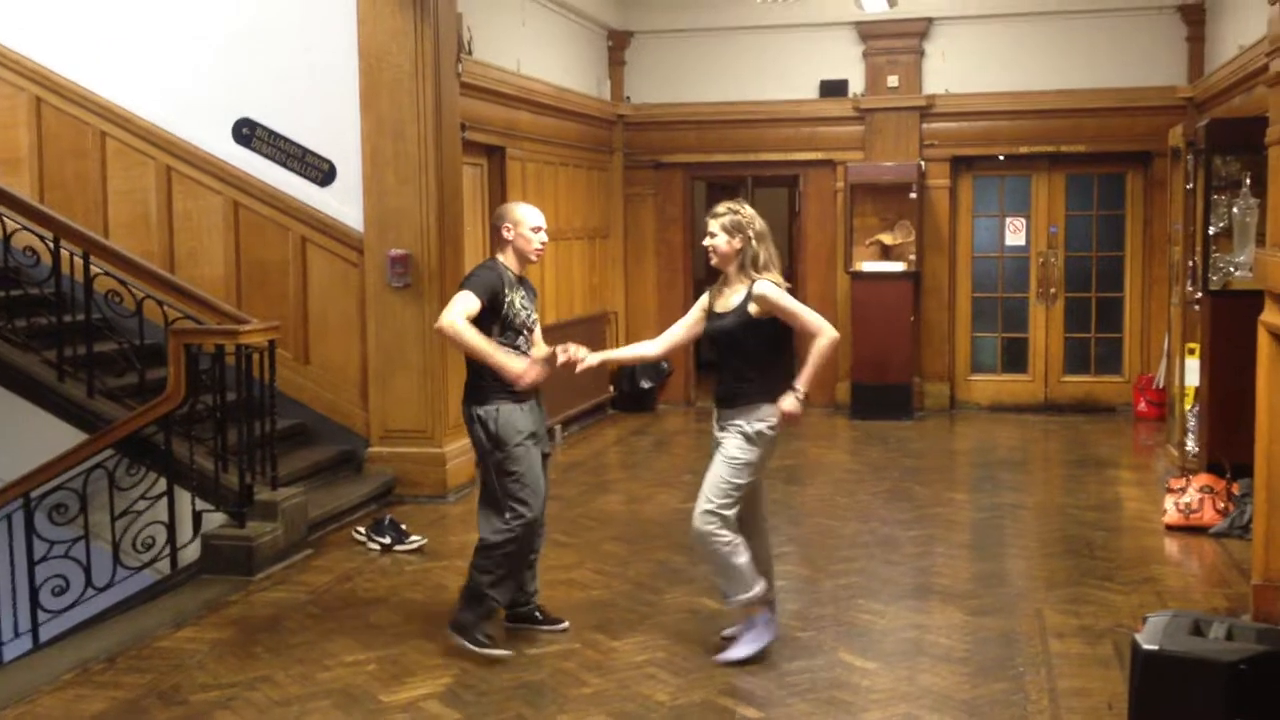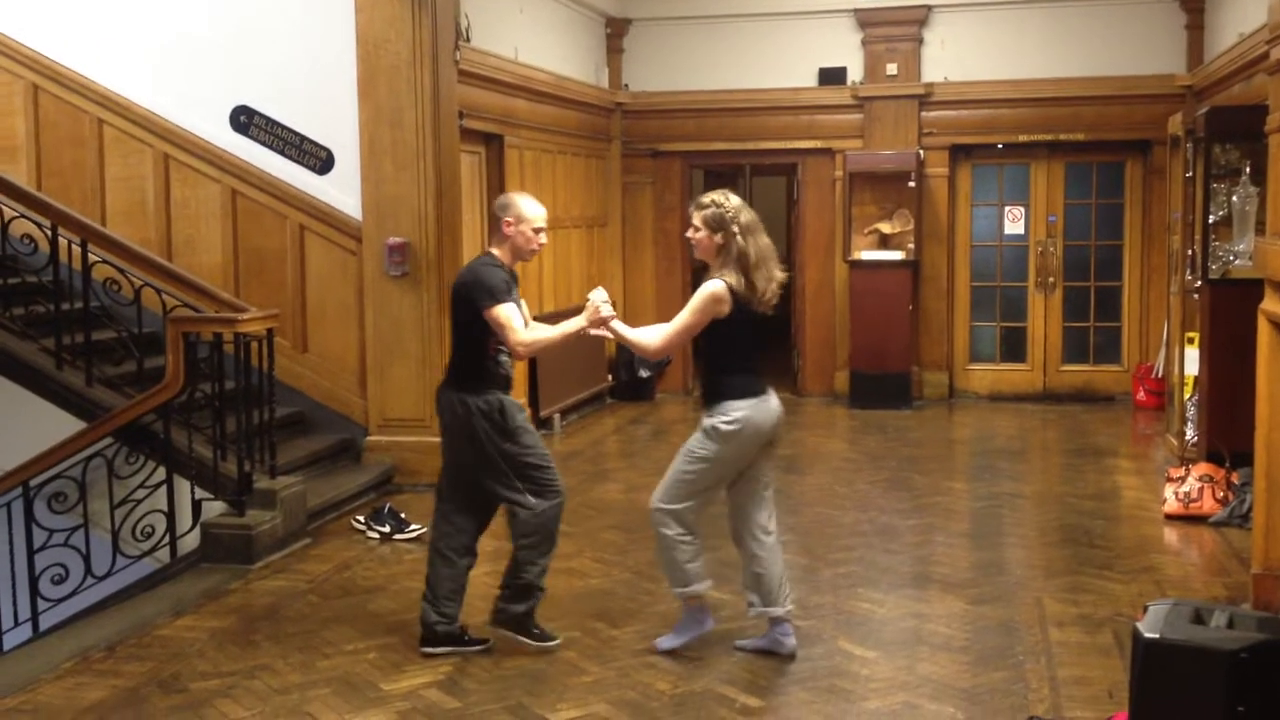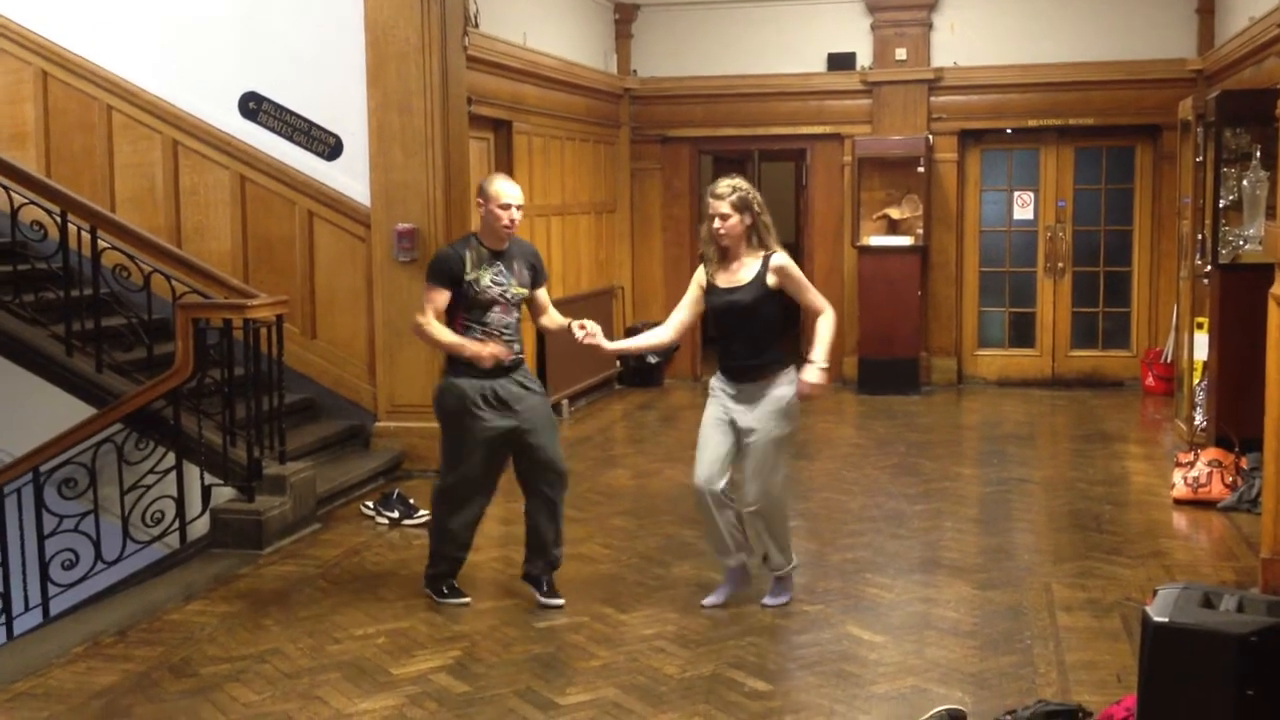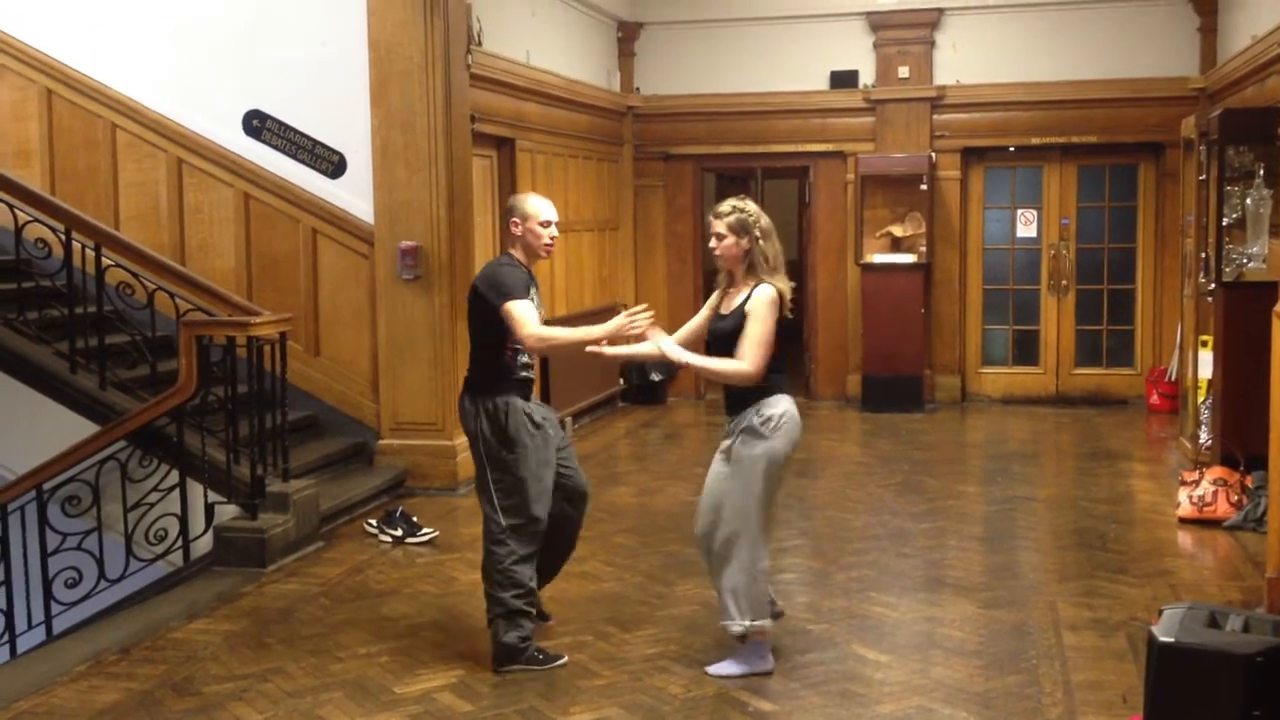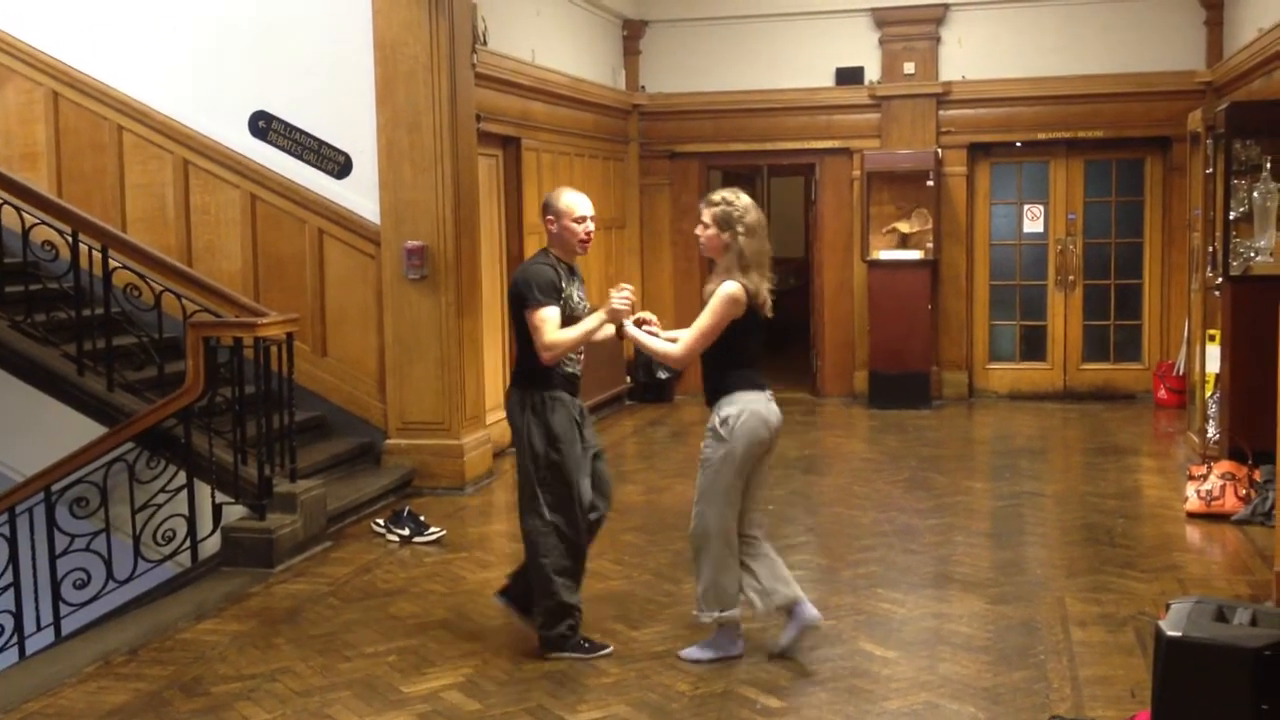
dt=1s
person 1, frame 1
left shoulder: (763, 292)
right shoulder: (714, 295)
left elbow: (827, 335)
right elbow: (663, 345)
left wrist: (797, 392)
right wrist: (601, 357)
left hip: (754, 421)
right hip: (728, 418)
left knee: (710, 518)
right knee: (743, 519)
left ankle: (756, 617)
right ankle: (758, 610)
person 1, frame 2
left shoulder: (717, 290)
right shoulder: (745, 285)
left elbow: (658, 348)
right elbow: (676, 331)
left wrist: (612, 324)
right wrist: (620, 330)
left hip: (734, 416)
right hip: (761, 408)
left knee: (668, 506)
right knee: (755, 522)
left ankle: (696, 612)
right ankle: (780, 627)
person 1, frame 3
left shoulder: (775, 264)
right shoulder: (707, 271)
left elbow: (824, 314)
right elbow: (670, 333)
left wrist: (817, 363)
right wrist: (613, 345)
left hip: (770, 394)
right hip: (725, 390)
left knee: (759, 498)
right knee: (708, 483)
left ankle: (781, 575)
right ankle: (737, 568)
person 1, frame 4
left shoulder: (764, 294)
right shoulder: (725, 294)
left elbow: (749, 369)
right elbow: (680, 341)
left wrist: (680, 357)
right wrist: (613, 350)
left hip: (767, 419)
right hip: (745, 422)
left knee: (740, 531)
right knee: (715, 527)
left ankle: (755, 646)
right ankle: (759, 604)
person 1, frame 5
left shoulder: (733, 291)
right shoulder: (736, 284)
left elbow: (682, 355)
right elbow: (705, 340)
left wrist: (632, 331)
right wrist: (660, 329)
left hip: (738, 412)
right hip: (749, 409)
left knee: (711, 524)
right knee: (739, 524)
left ankle: (727, 633)
right ankle: (795, 608)
person 2, frame 1
left shoulder: (525, 286)
right shoulder: (486, 278)
right elbow: (448, 323)
left wrist: (558, 352)
right wrist: (505, 360)
left hip: (527, 407)
right hip: (495, 410)
left knee: (530, 510)
right knee: (516, 511)
left ankle: (520, 604)
right ankle: (471, 619)
person 2, frame 2
left shoulder: (499, 275)
right shoulder: (485, 277)
left elbow: (523, 331)
right elbow: (521, 344)
left wrist: (580, 324)
right wrist: (582, 322)
left hip: (468, 399)
right hip: (481, 403)
left knee: (460, 514)
right knee: (542, 494)
left ankle: (439, 626)
right ankle: (516, 609)
person 2, frame 3
left shoulder: (528, 255)
right shoulder: (452, 259)
left elbow: (542, 314)
right elbow: (424, 323)
left wrist: (571, 325)
right wrist: (467, 348)
left hip: (519, 381)
right hip: (467, 387)
left knee: (549, 473)
right knee: (463, 484)
left ankle: (539, 570)
right ankle: (440, 574)
person 2, frame 4
left shoulder: (523, 276)
right shoulder: (502, 276)
right elbow: (531, 337)
left wrist: (590, 338)
right wrist: (608, 329)
left hip: (520, 405)
right hip: (495, 408)
left knee: (570, 492)
right knee: (515, 520)
left ankle: (520, 594)
right ankle: (512, 644)
person 2, frame 5
left shoulder: (571, 271)
right shoulder: (537, 275)
right elbow: (548, 348)
left wrist: (620, 326)
right wrist: (602, 318)
left hip: (565, 400)
right hip: (541, 403)
left knee: (587, 506)
right knee: (559, 515)
left ankle: (526, 590)
right ankle: (559, 632)
